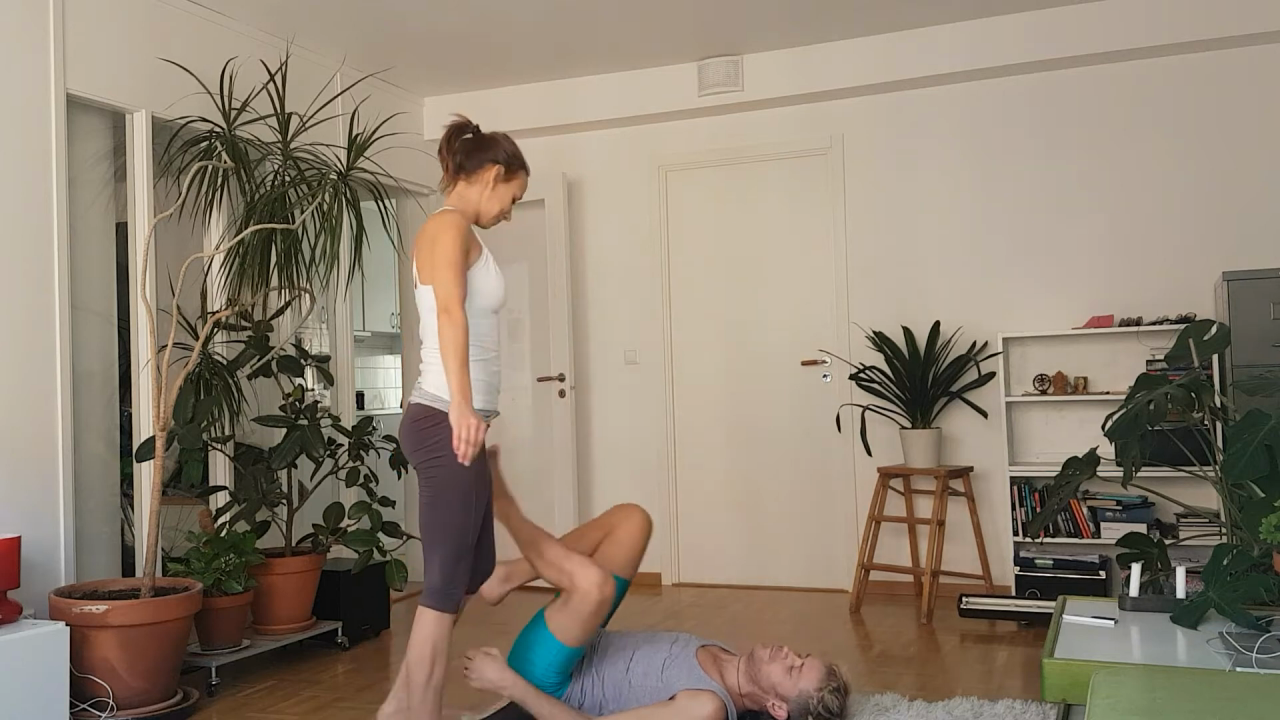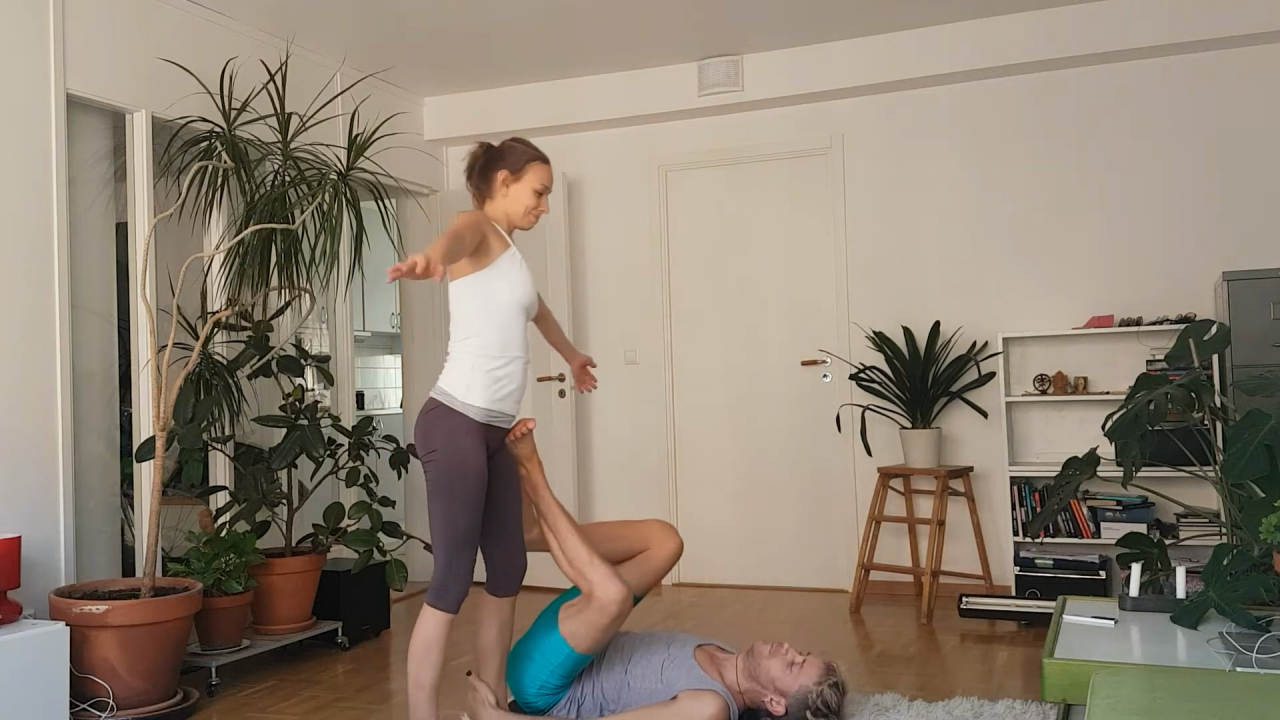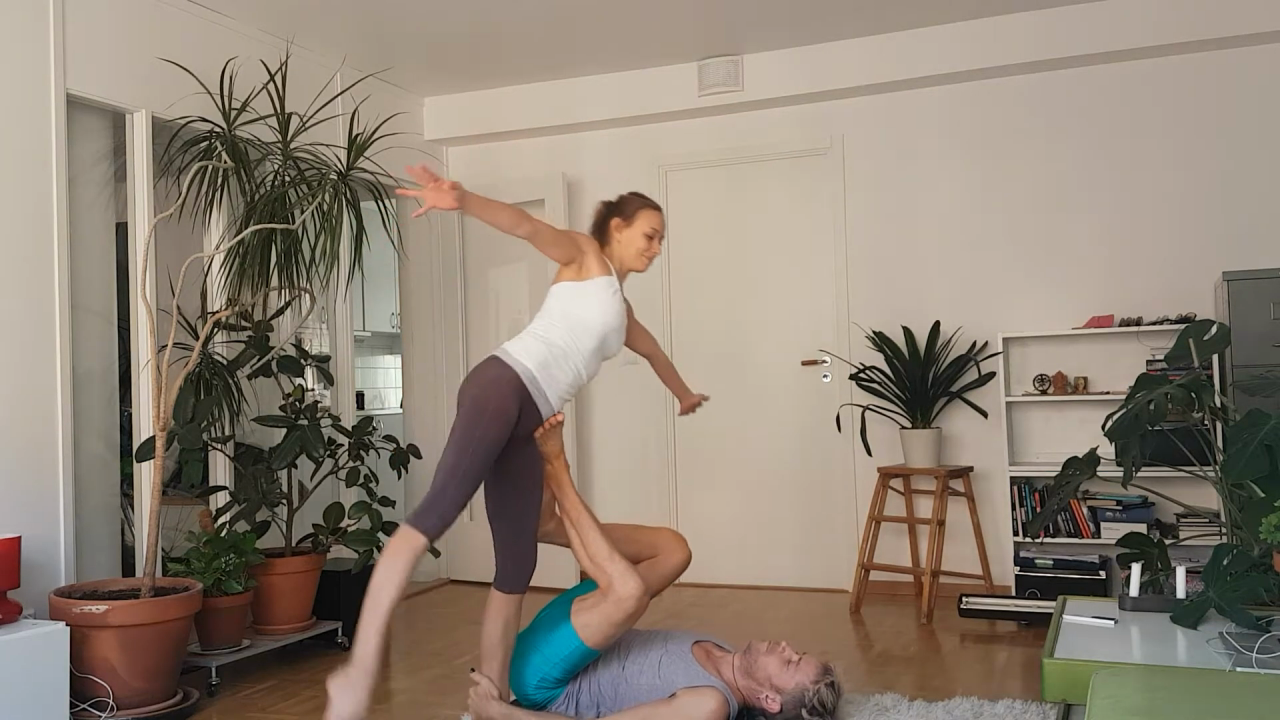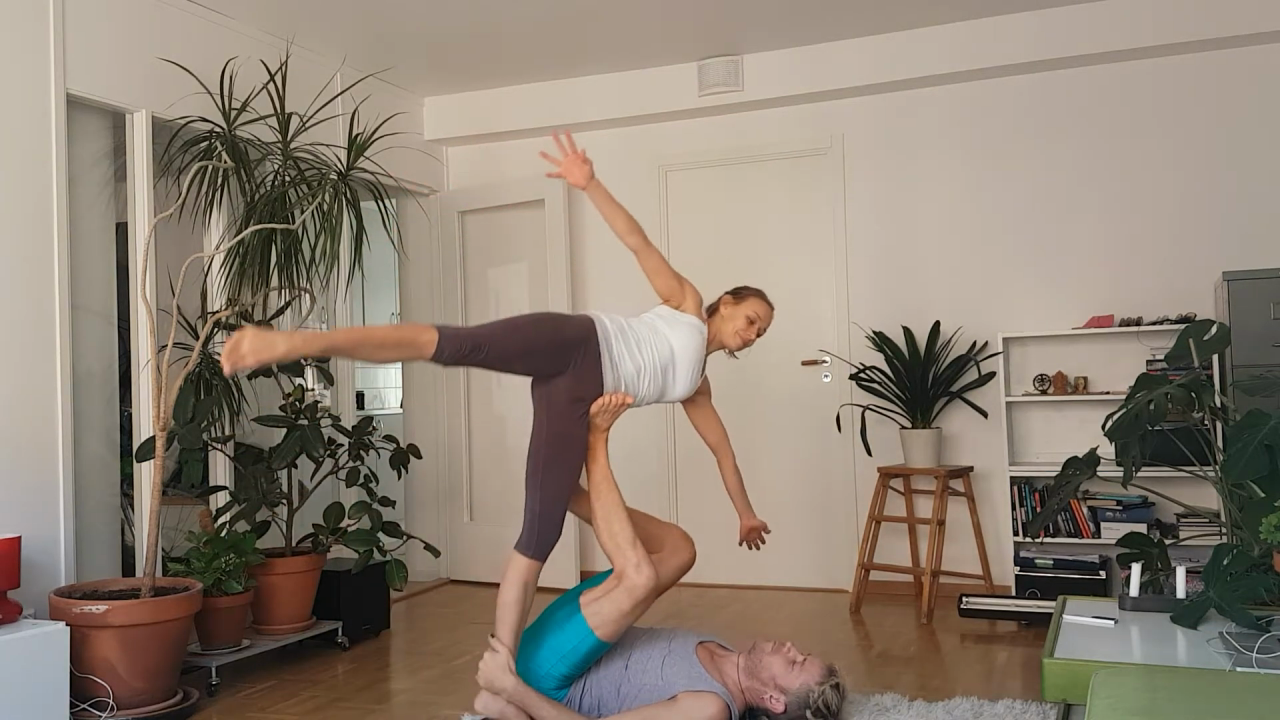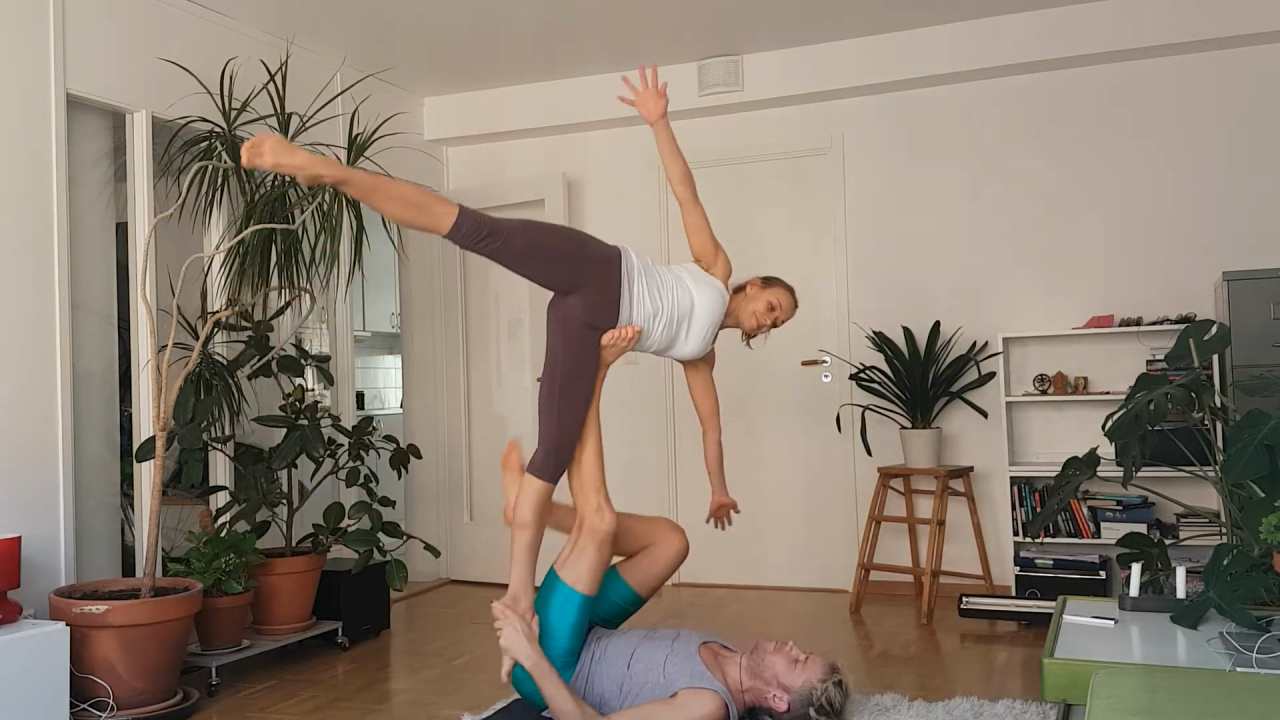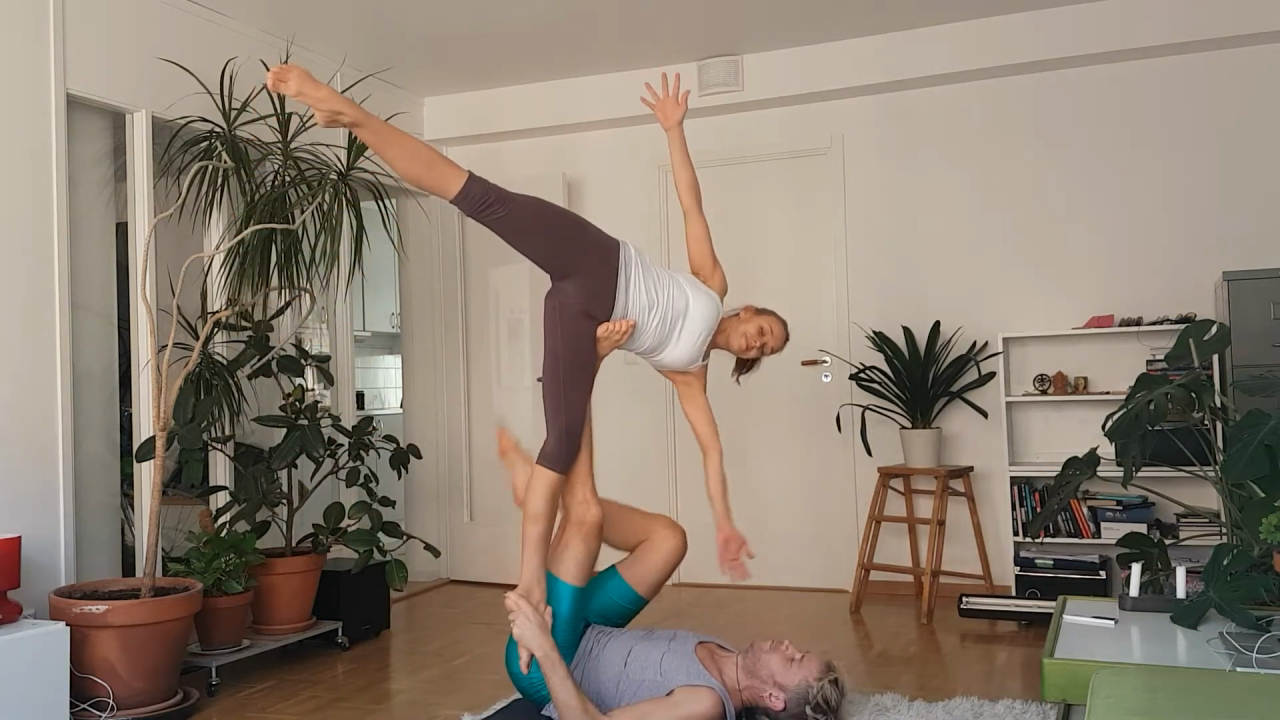
dt=0.7s
person 1, frame 1
left shoulder: (448, 231)
right shoulder: (451, 226)
right elbow: (451, 312)
right wrist: (460, 397)
left hip: (449, 421)
right hip: (444, 423)
left knee: (473, 567)
right knee: (447, 584)
person 1, frame 2
left shoulder: (505, 249)
right shoulder: (476, 229)
left elbow: (533, 306)
right elbow: (452, 239)
left wrist: (572, 354)
right wrist: (432, 257)
left hip: (493, 432)
right hip: (456, 423)
left knee: (508, 572)
right knee: (451, 581)
person 1, frame 3
left shoulder: (621, 307)
right shoulder: (584, 255)
left elbow: (644, 342)
right elbow: (534, 230)
left wrist: (682, 391)
right wrist: (459, 200)
left hip: (529, 422)
right hip: (504, 384)
left knee: (516, 569)
right knee: (438, 509)
right ankle: (362, 665)
person 1, frame 4
left shoulder: (694, 380)
right shoulder: (686, 300)
left elbow: (720, 442)
right elbow: (635, 239)
left wrist: (744, 511)
right wrist: (589, 184)
left hip: (577, 393)
right hip: (573, 341)
left knee: (540, 537)
right knee: (451, 341)
right ankle: (296, 342)
person 1, frame 5
left shoulder: (700, 351)
right shoulder: (716, 266)
left elbow: (709, 416)
right elbow: (685, 193)
left wrist: (719, 487)
right wrist: (658, 121)
left hip: (591, 323)
right hip: (598, 271)
left knee: (555, 452)
right knee: (473, 227)
left ankle: (519, 592)
right ankle: (320, 169)
person 1, frame 6
left shoulder: (689, 369)
right shoulder: (714, 284)
left elbow: (711, 443)
right elbow: (690, 203)
left wrist: (725, 524)
right wrist: (674, 131)
left hip: (583, 311)
right hip: (597, 262)
left knee: (564, 440)
right knee: (484, 199)
right ankle: (348, 110)
person 2, frame 1
right shoulder: (733, 662)
left wrist: (509, 682)
left hip: (545, 684)
right hip: (580, 658)
left knee: (594, 581)
right knee: (631, 518)
left ankle: (501, 506)
right ankle: (510, 575)
person 2, frame 2
right shoulder: (734, 665)
left hip: (544, 686)
right hip: (580, 658)
left knee: (612, 593)
right knee: (663, 541)
left ankle: (533, 477)
right ankle: (532, 533)
person 2, frame 3
right shoulder: (734, 666)
left hip: (542, 676)
right hip: (568, 652)
left knee: (629, 589)
right knee: (672, 549)
left ankle: (556, 472)
right ankle: (546, 523)
person 2, frame 4
right shoulder: (733, 663)
left wrist: (511, 689)
left hip: (544, 673)
left knee: (639, 577)
right knee: (677, 548)
left ankle: (596, 444)
person 2, frame 5
right shoulder: (737, 666)
left wrist: (532, 656)
left hip: (548, 668)
right hip: (586, 643)
left knee: (599, 521)
right knee: (668, 537)
left ankle: (593, 373)
person 2, frame 6
right shoulder: (729, 658)
left wrist: (540, 647)
left hip: (543, 671)
right hip: (589, 641)
left knee: (585, 518)
right knee: (667, 538)
